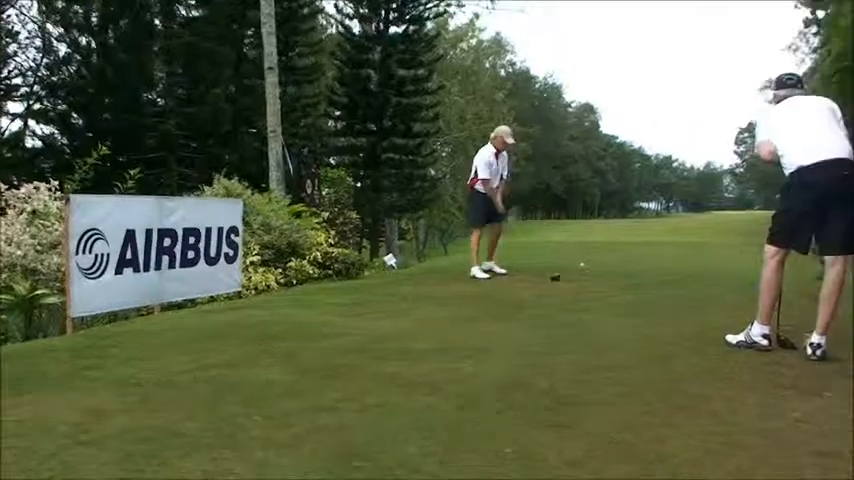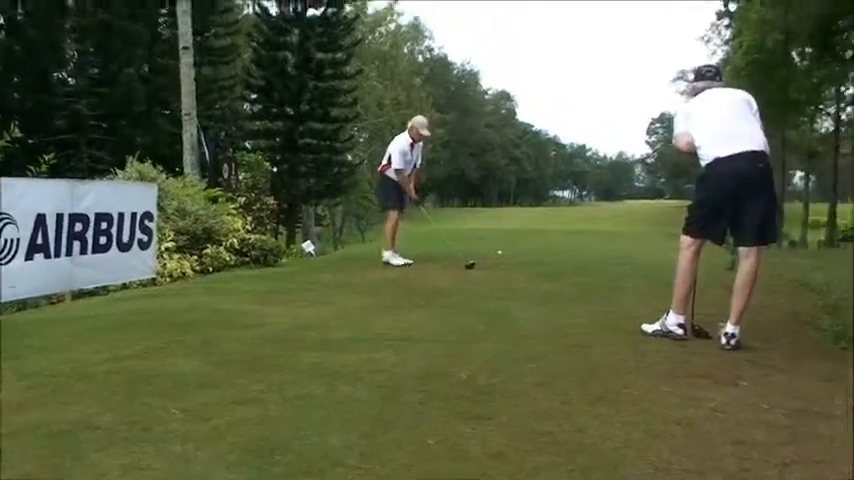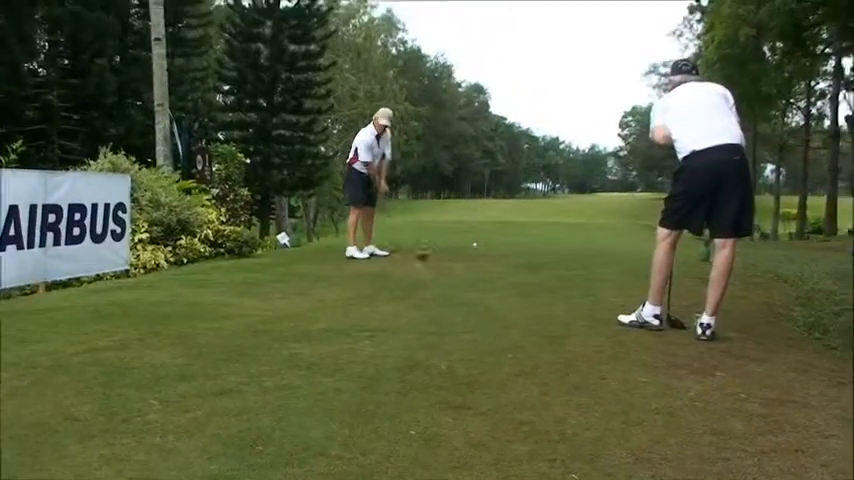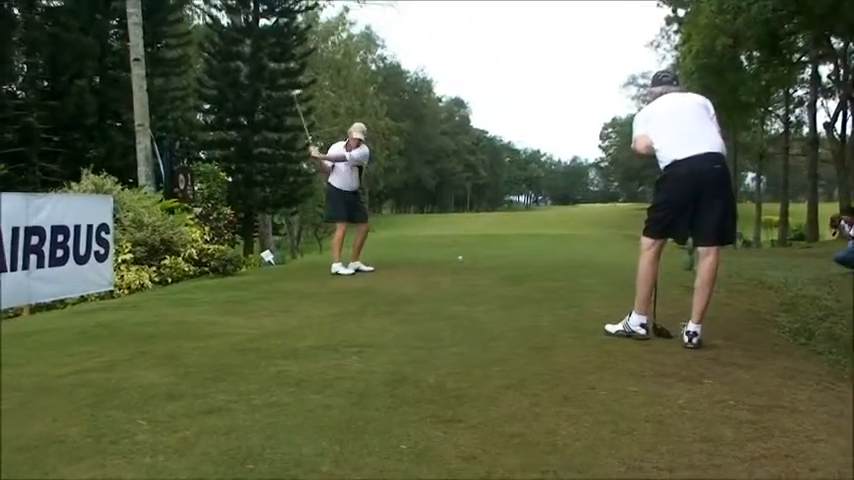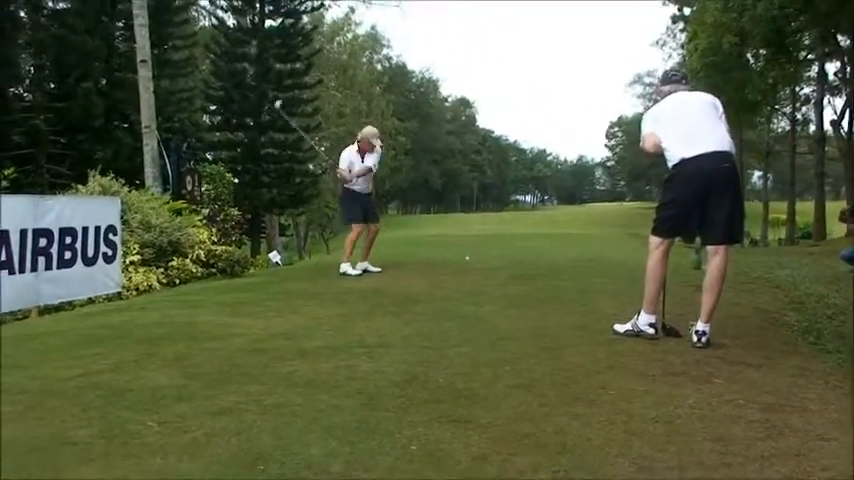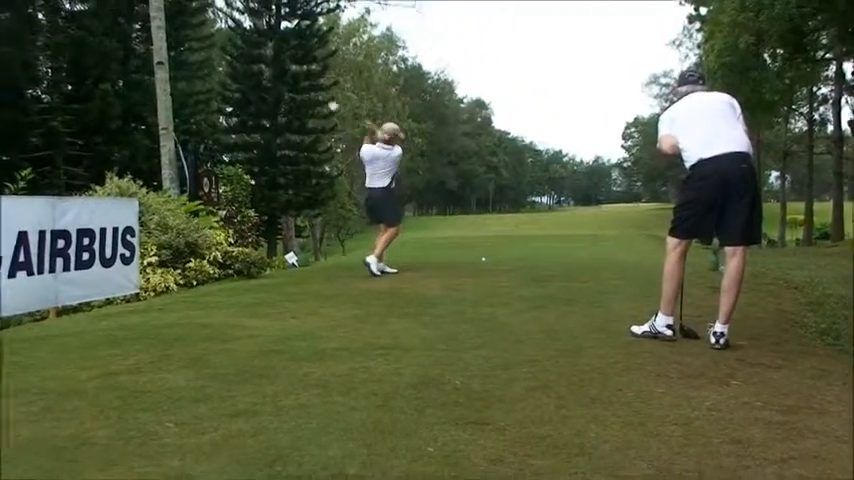
dt=0.4s
person 1, frame 1
left shoulder: (771, 115)
right shoulder: (827, 103)
left elbow: (766, 153)
left hip: (805, 177)
left knee: (775, 252)
left ankle: (761, 332)
right ankle: (817, 341)
person 1, frame 2
left shoulder: (688, 107)
right shoulder: (743, 96)
left elbow: (684, 144)
right elbow: (760, 133)
left hip: (720, 169)
right hip: (757, 164)
left knee: (690, 243)
right knee: (750, 250)
left ankle: (675, 321)
right ankle: (731, 330)
person 1, frame 3
left shoulder: (665, 101)
right shoulder: (720, 90)
left elbow: (660, 137)
right elbow: (737, 127)
left hip: (697, 161)
right hip: (734, 157)
left knee: (667, 234)
right knee: (726, 242)
left ankle: (652, 312)
right ankle: (707, 322)
person 1, frame 4
left shoulder: (646, 112)
right shoulder: (700, 100)
left elbow: (643, 147)
right elbow: (718, 137)
left hip: (679, 170)
right hip: (715, 166)
left knee: (650, 243)
right knee: (709, 250)
left ankle: (638, 321)
right ankle: (693, 330)
person 1, frame 5
left shoulder: (655, 111)
right shoulder: (709, 99)
left elbow: (651, 145)
right elbow: (727, 136)
left hip: (687, 169)
right hip: (724, 165)
left knee: (659, 242)
right knee: (718, 249)
left ankle: (646, 321)
right ankle: (702, 329)
person 1, frame 6
left shoulder: (671, 112)
right shoulder: (726, 99)
left elbow: (668, 147)
right elbow: (745, 136)
left hip: (705, 170)
right hip: (741, 166)
left knee: (676, 244)
right knee: (736, 250)
left ankle: (664, 322)
right ankle: (720, 331)
person 2, frame 1
left shoulder: (503, 155)
right shoulder: (484, 155)
left elbow: (503, 178)
right elbow: (485, 183)
left wrist: (499, 198)
right wrist: (497, 203)
left hip: (491, 196)
right hip: (478, 195)
left knee: (497, 229)
right knee: (478, 231)
left ankle: (489, 262)
right ankle: (475, 267)
person 2, frame 2
left shoulder: (419, 144)
right shoulder: (399, 144)
left elbow: (416, 167)
right elbow: (398, 172)
left wrist: (411, 188)
right wrist: (409, 192)
left hip: (400, 183)
right hip: (388, 181)
left knee: (396, 218)
right knee: (393, 215)
left ankle: (392, 254)
right ankle: (387, 252)
person 2, frame 3
left shoulder: (386, 135)
right shoulder: (364, 137)
left elbow: (386, 158)
right elbow: (367, 164)
left wrist: (384, 181)
right wrist: (378, 183)
left hip: (371, 177)
right hip: (356, 174)
left knee: (369, 211)
right knee: (356, 210)
left ankle: (369, 246)
right ankle: (351, 248)
person 2, frame 4
left shoulder: (364, 151)
right shoulder: (336, 147)
left elbow: (344, 158)
right elbow: (327, 168)
left wrist: (320, 156)
right wrist: (318, 158)
left hip: (354, 194)
right hip: (336, 192)
left knee: (364, 227)
right knee: (341, 227)
left ankle: (355, 262)
right ankle: (336, 264)
person 2, frame 5
left shoulder: (376, 152)
right shoulder: (348, 153)
left elbow: (368, 169)
right elbow: (343, 174)
left wrist: (351, 175)
right wrist: (344, 175)
left hip: (366, 194)
right hip: (351, 195)
left knee: (374, 228)
right knee: (357, 228)
left ankle: (363, 263)
right ankle: (345, 265)
person 2, frame 6
left shoulder: (368, 150)
right shoulder: (397, 153)
left wrist: (371, 133)
right wrist: (375, 131)
left hip: (371, 193)
right hip: (386, 194)
left knee: (383, 228)
right knee: (393, 229)
left ankle: (379, 264)
right ankle: (373, 258)
